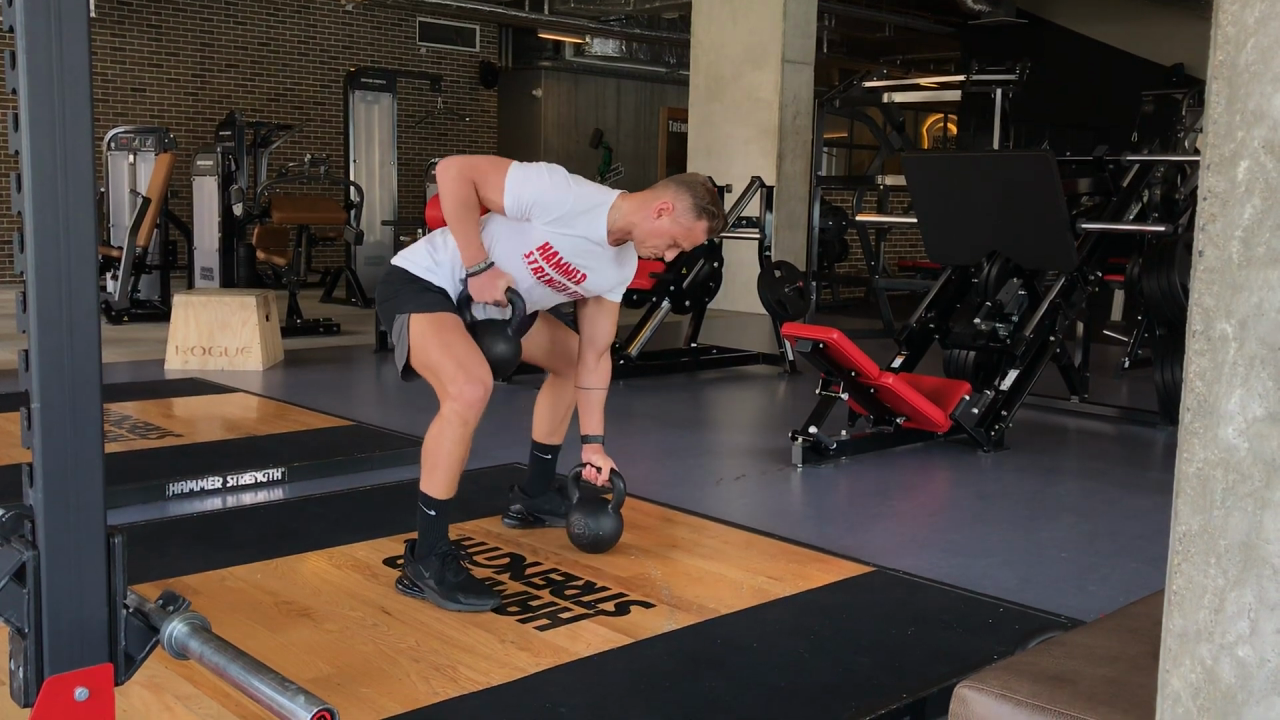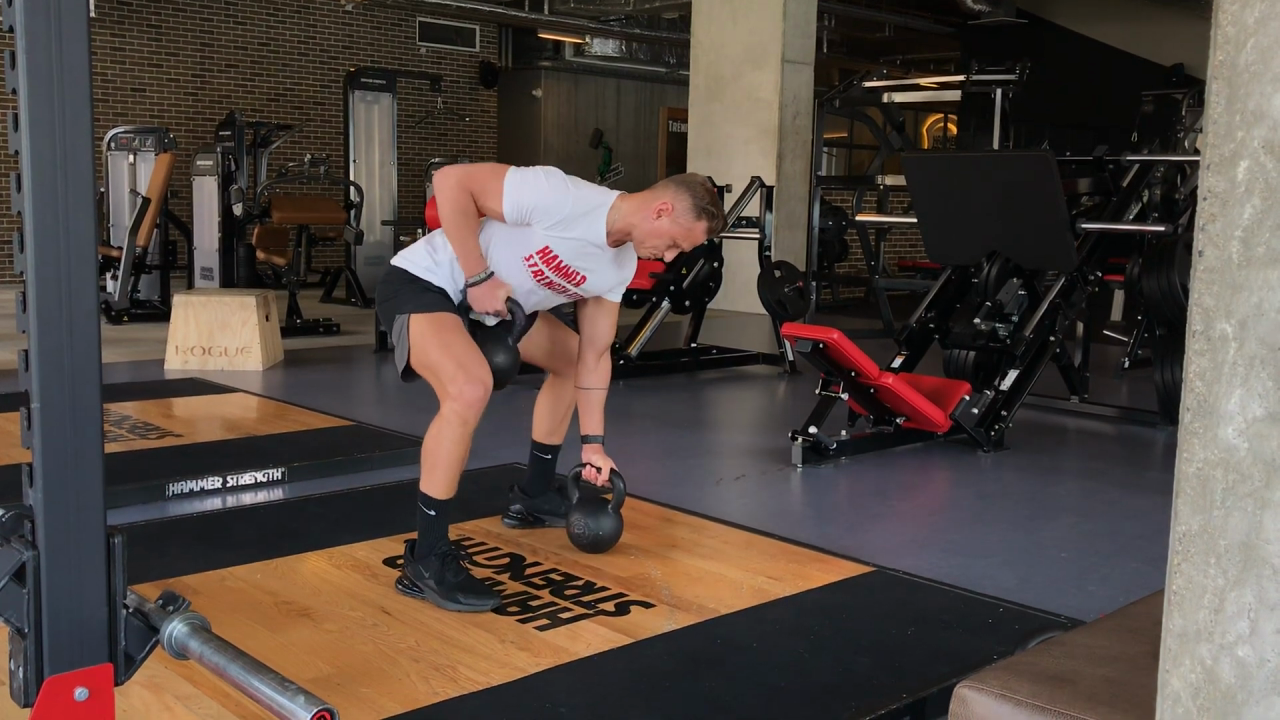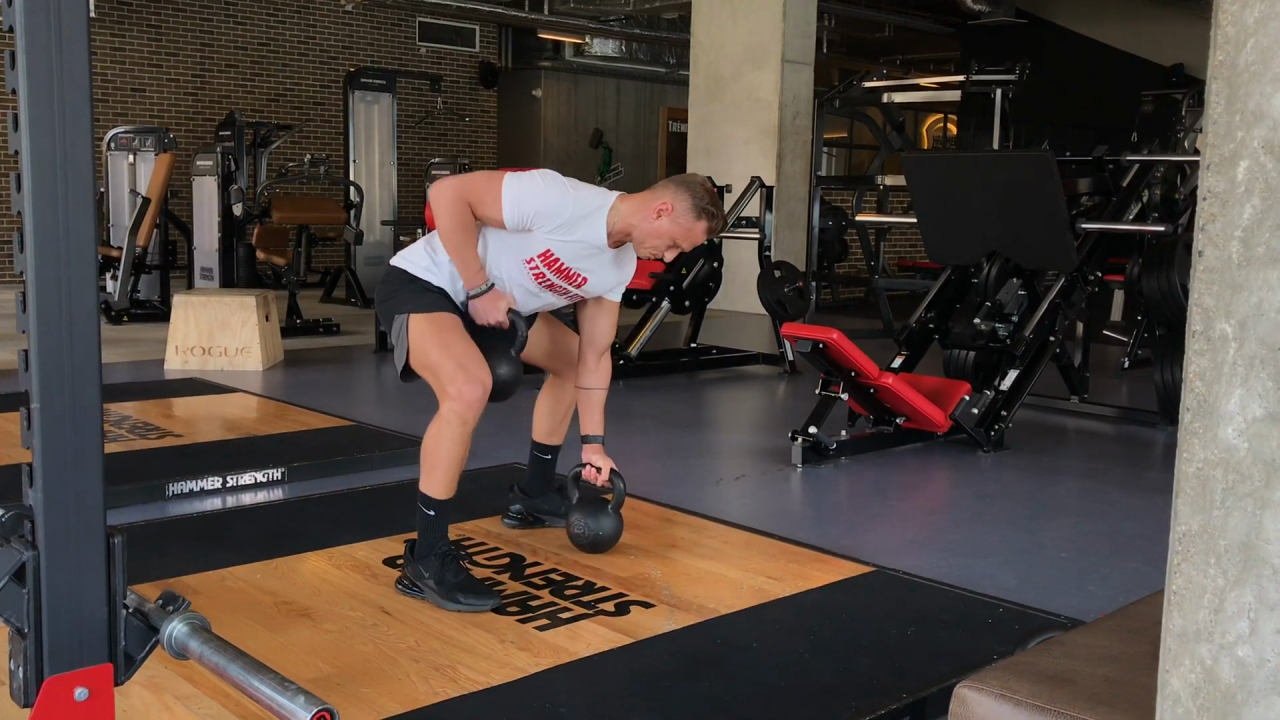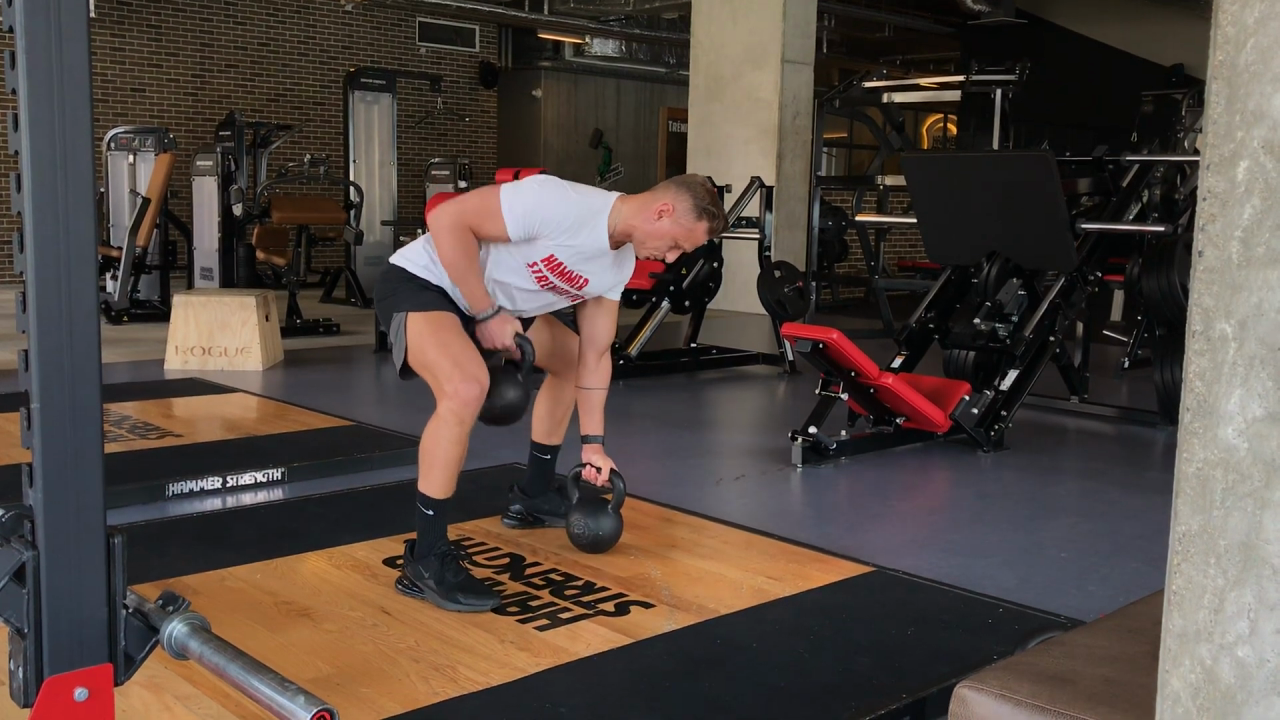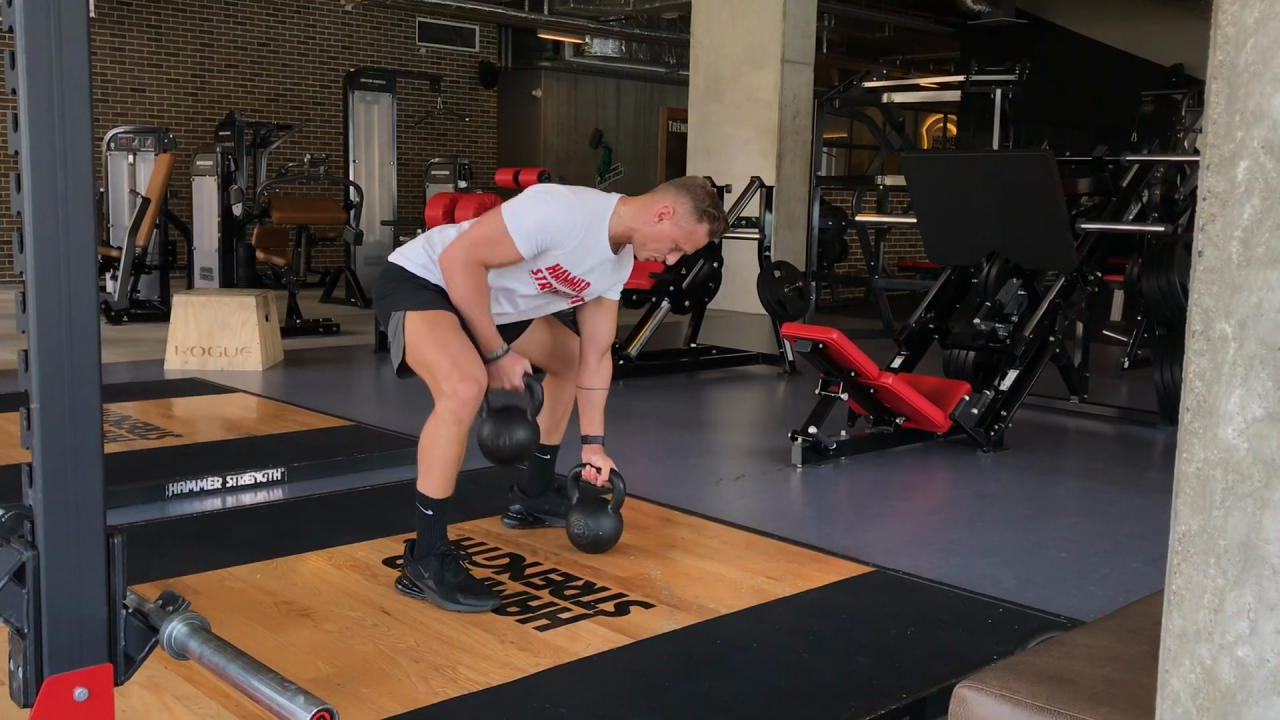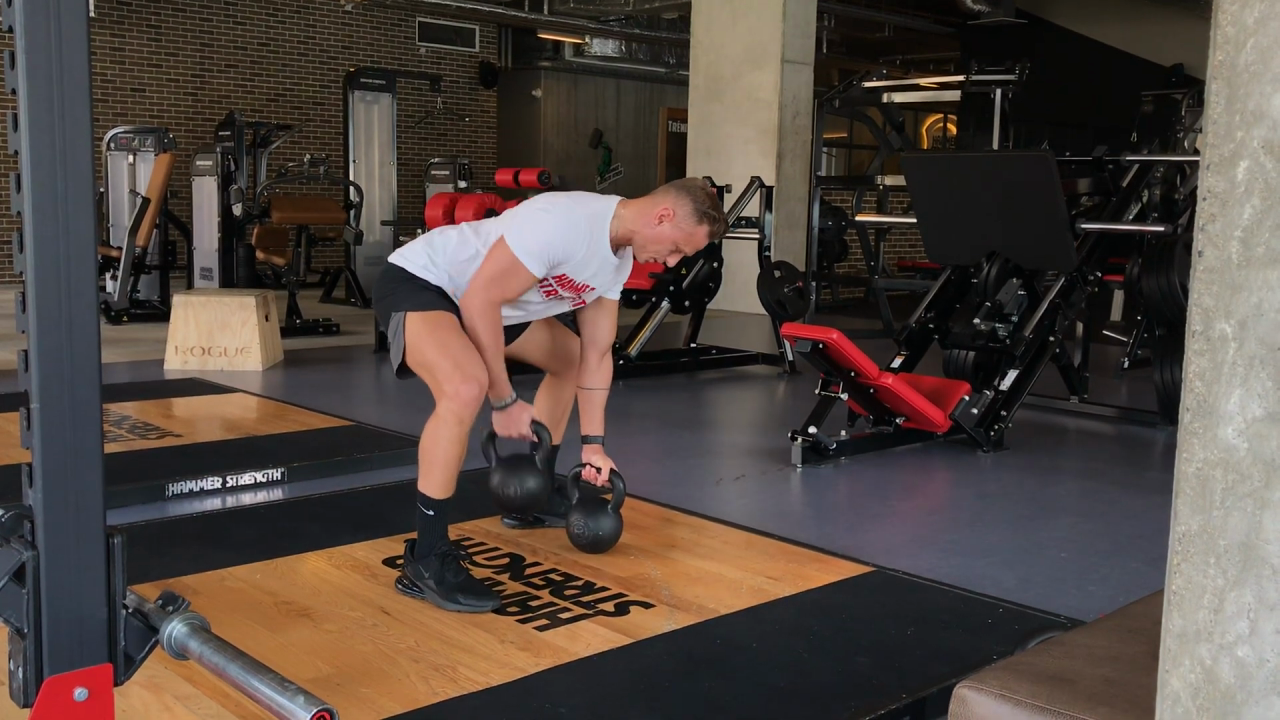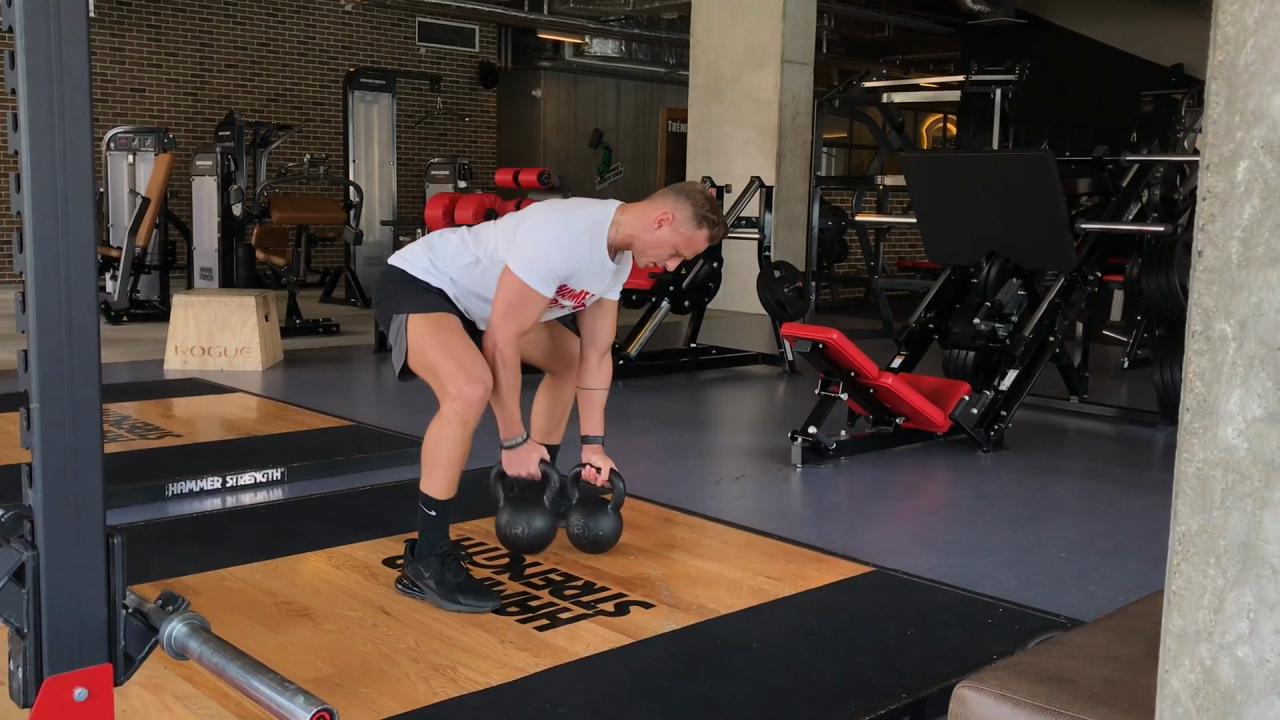
dt=0.1s
person 1, frame 1
left shoulder: (621, 264)
right shoulder: (561, 194)
left elbow: (594, 355)
right elbow: (453, 169)
left wrist: (593, 443)
right wrist: (479, 268)
right hip: (422, 281)
left knee: (570, 359)
right knee: (470, 389)
left ankle: (534, 496)
right ankle: (427, 561)
person 1, frame 2
left shoulder: (620, 264)
right shoulder: (560, 197)
left elbow: (593, 355)
right elbow: (451, 179)
left wrist: (593, 443)
right wrist: (478, 277)
right hip: (423, 281)
left knee: (570, 359)
right knee: (470, 389)
left ankle: (533, 496)
right ankle: (427, 560)
person 1, frame 3
left shoulder: (620, 262)
right shoulder: (559, 199)
left elbow: (594, 355)
right elbow: (447, 194)
left wrist: (592, 444)
right wrist: (480, 290)
right hip: (420, 280)
left knee: (570, 358)
right knee: (469, 388)
left ankle: (533, 495)
right ankle: (427, 560)
person 1, frame 4
left shoulder: (620, 261)
right shoulder: (560, 204)
left elbow: (594, 355)
right elbow: (447, 218)
left wrist: (592, 444)
right wrist: (487, 314)
right hip: (420, 279)
left knee: (569, 359)
right knee: (467, 388)
left ankle: (532, 496)
right ankle: (427, 560)
person 1, frame 5
left shoulder: (618, 259)
right shoulder: (563, 213)
left elbow: (595, 353)
right elbow: (457, 258)
left wrist: (593, 444)
right wrist: (497, 353)
right hip: (419, 279)
left knee: (570, 357)
right knee: (464, 387)
left ankle: (532, 496)
right ankle: (426, 561)
person 1, frame 6
left shoulder: (618, 259)
right shoulder: (564, 222)
left elbow: (596, 353)
right elbow: (478, 301)
left wrist: (593, 444)
right wrist: (505, 402)
left hip: (482, 300)
right hip: (419, 280)
left knee: (570, 358)
right knee: (466, 388)
right ankle: (427, 561)
person 1, frame 7
left shoulder: (617, 254)
right shoulder: (564, 235)
left elbow: (596, 353)
right elbow: (501, 343)
left wrist: (593, 444)
right wrist: (514, 442)
left hip: (471, 296)
right hip: (416, 283)
left knee: (570, 358)
right knee: (469, 389)
right ankle: (427, 561)
